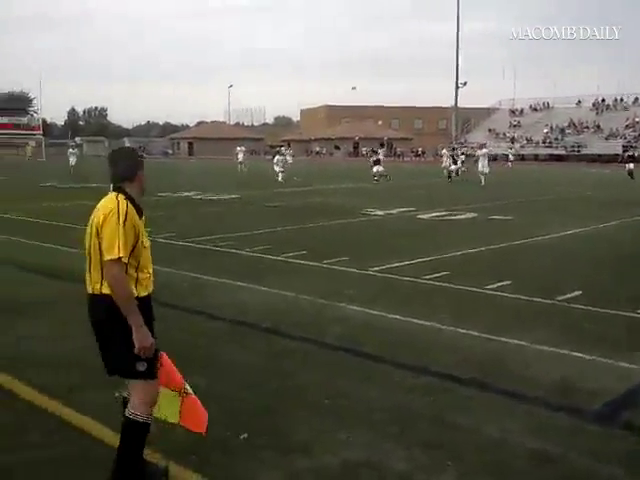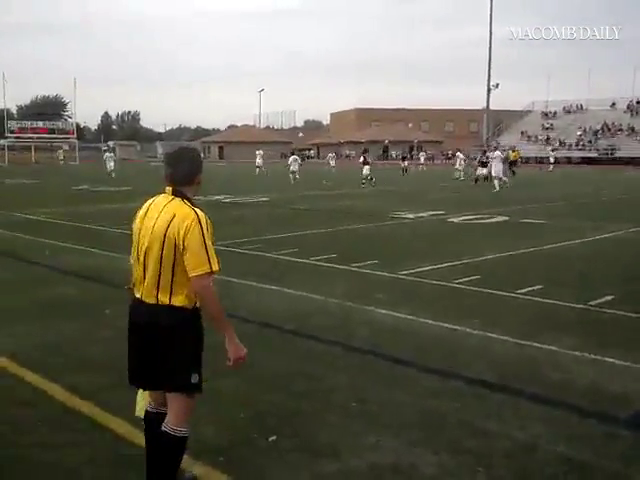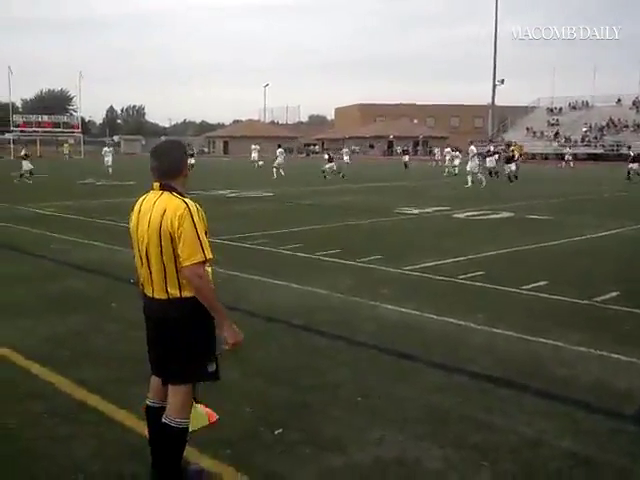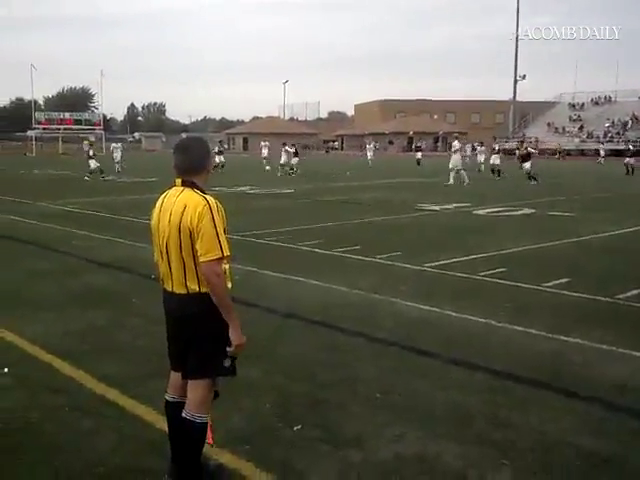
dt=0.7s
person 1, frame 1
left shoulder: (124, 206)
right shoulder: (118, 209)
right elbow: (113, 273)
right wrist: (139, 327)
left hip: (126, 305)
right hip: (118, 309)
left knee: (141, 385)
right knee: (146, 390)
person 1, frame 2
left shoulder: (147, 208)
right shoulder: (193, 218)
right elbow: (201, 286)
right wrist: (230, 337)
left hip: (141, 311)
right hip: (175, 318)
left knee: (156, 396)
right knee: (180, 404)
person 1, frame 3
left shoulder: (140, 206)
right shoulder: (184, 209)
right elbow: (195, 275)
right wrist: (225, 323)
left hip: (153, 305)
right hip: (184, 309)
left knee: (160, 383)
right knee: (181, 392)
person 1, frame 4
left shoulder: (163, 201)
right shoulder: (204, 205)
right elbow: (212, 272)
right wrist: (234, 324)
left hip: (173, 300)
right hip: (202, 304)
left knee: (179, 378)
right knee: (200, 388)
